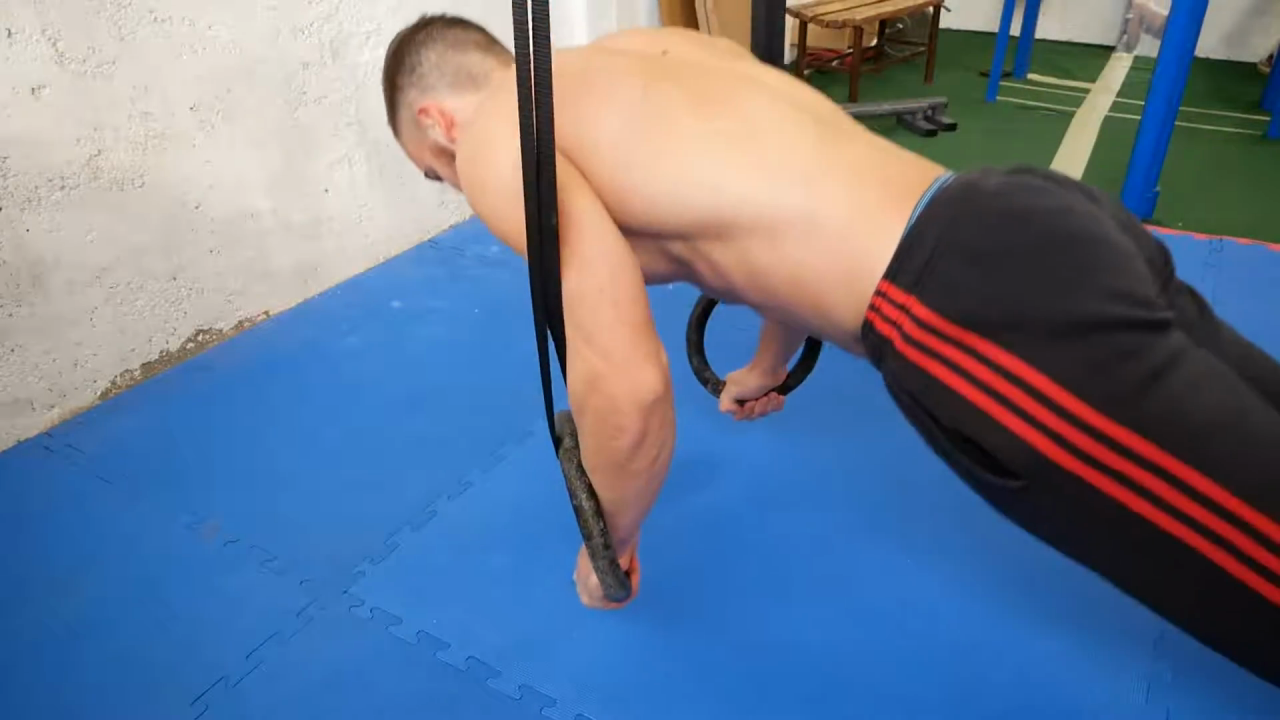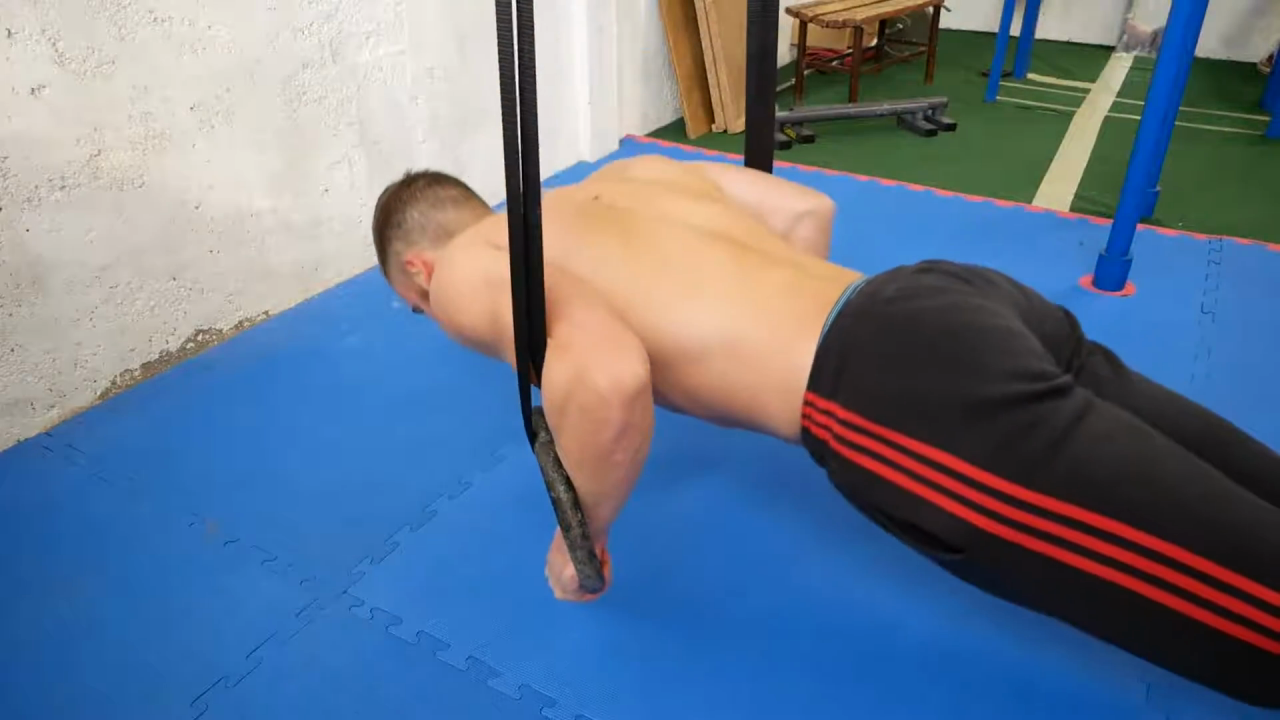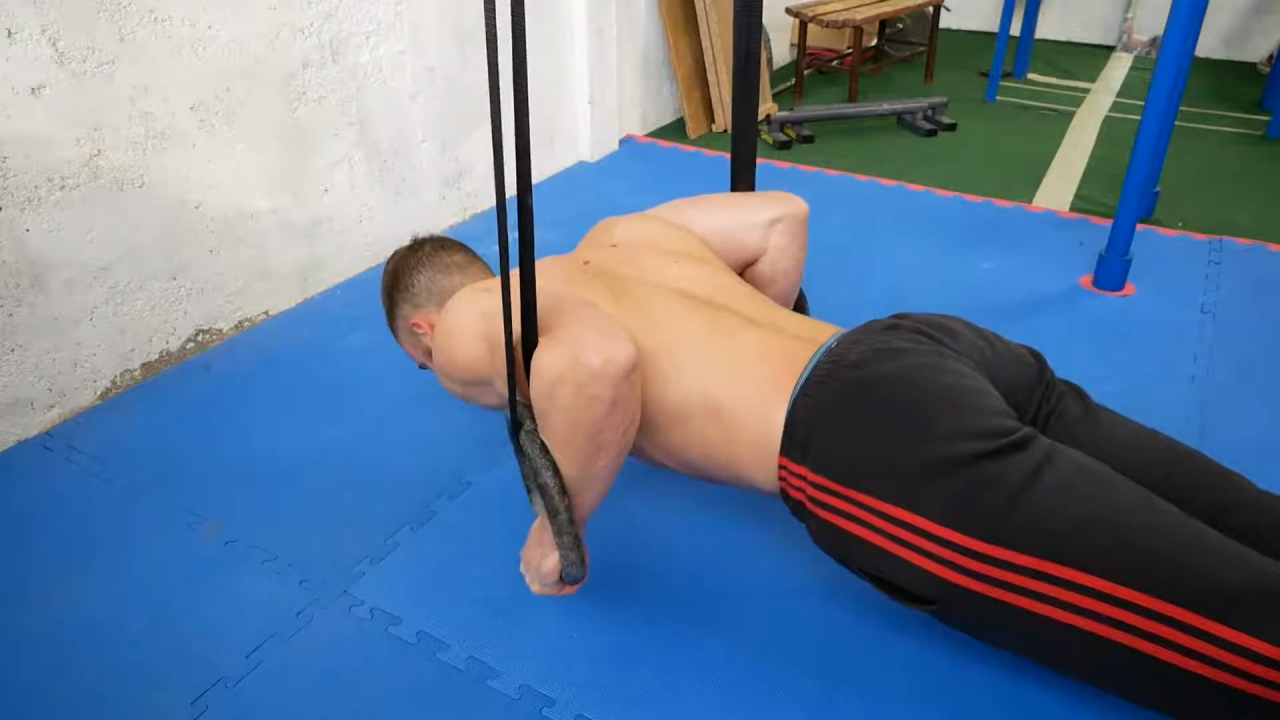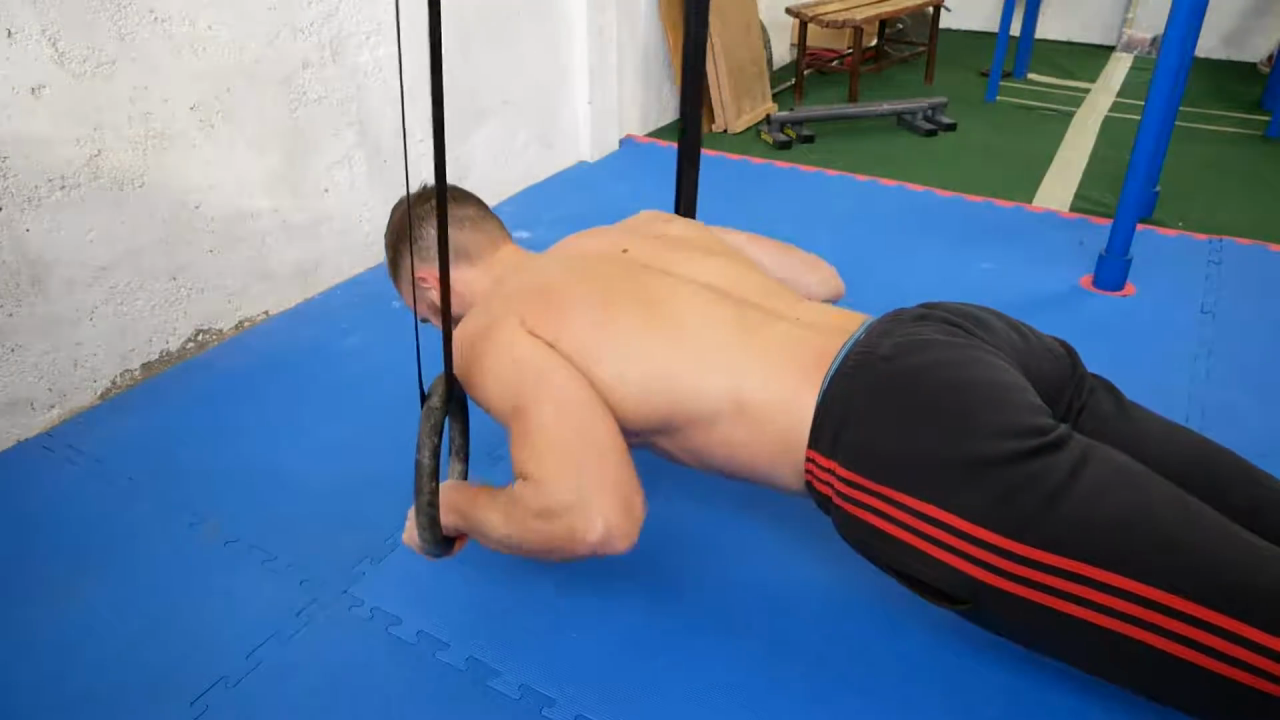
dt=0.5s
person 1, frame 1
left shoulder: (496, 137)
right shoulder: (658, 50)
left elbow: (625, 385)
left wrist: (609, 554)
right wrist: (771, 365)
left hip: (985, 309)
person 1, frame 2
left shoulder: (469, 270)
right shoulder: (621, 177)
left elbow: (608, 379)
right elbow: (810, 212)
left wrist: (580, 541)
left hip: (900, 396)
right hip: (957, 300)
person 1, frame 3
left shoulder: (466, 332)
right shoulder: (611, 237)
left elbow: (598, 361)
right elbow: (785, 214)
left wrist: (556, 529)
left hip: (877, 446)
right hip: (932, 347)
person 1, frame 4
left shoulder: (485, 334)
right shoulder: (630, 231)
left elbow: (603, 514)
left wrist: (459, 509)
left hip: (910, 444)
right hip: (962, 338)
